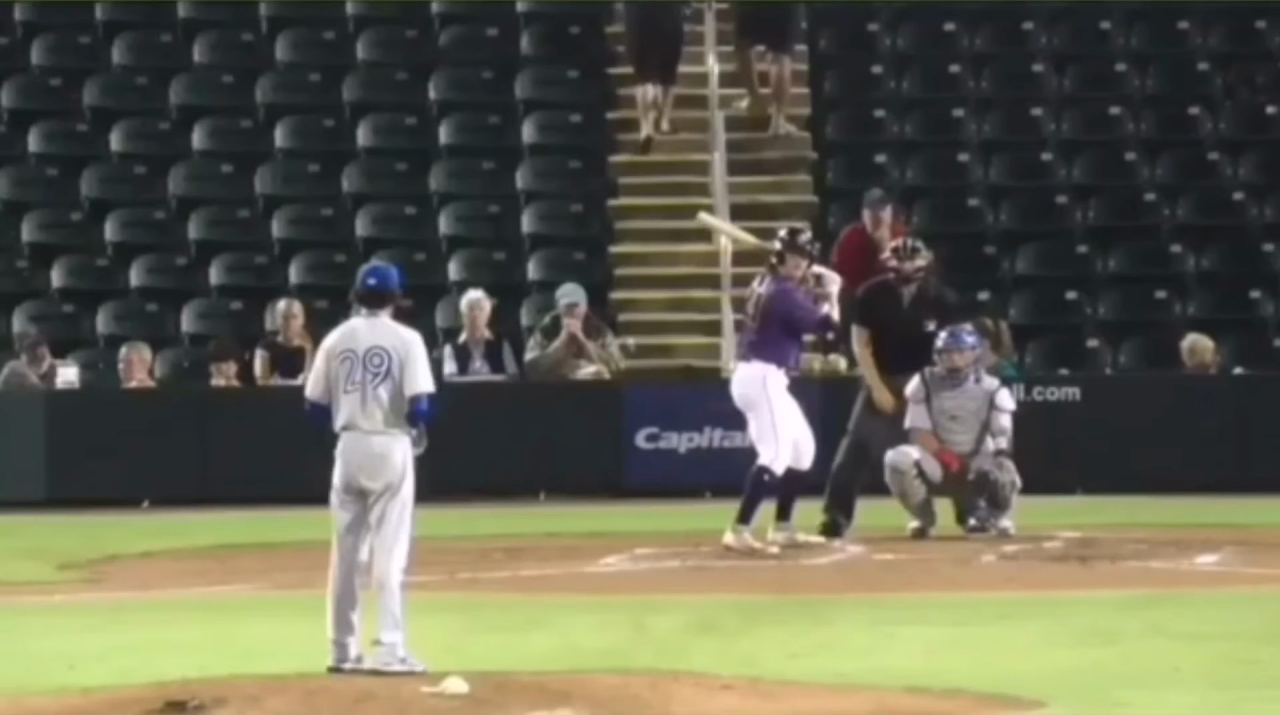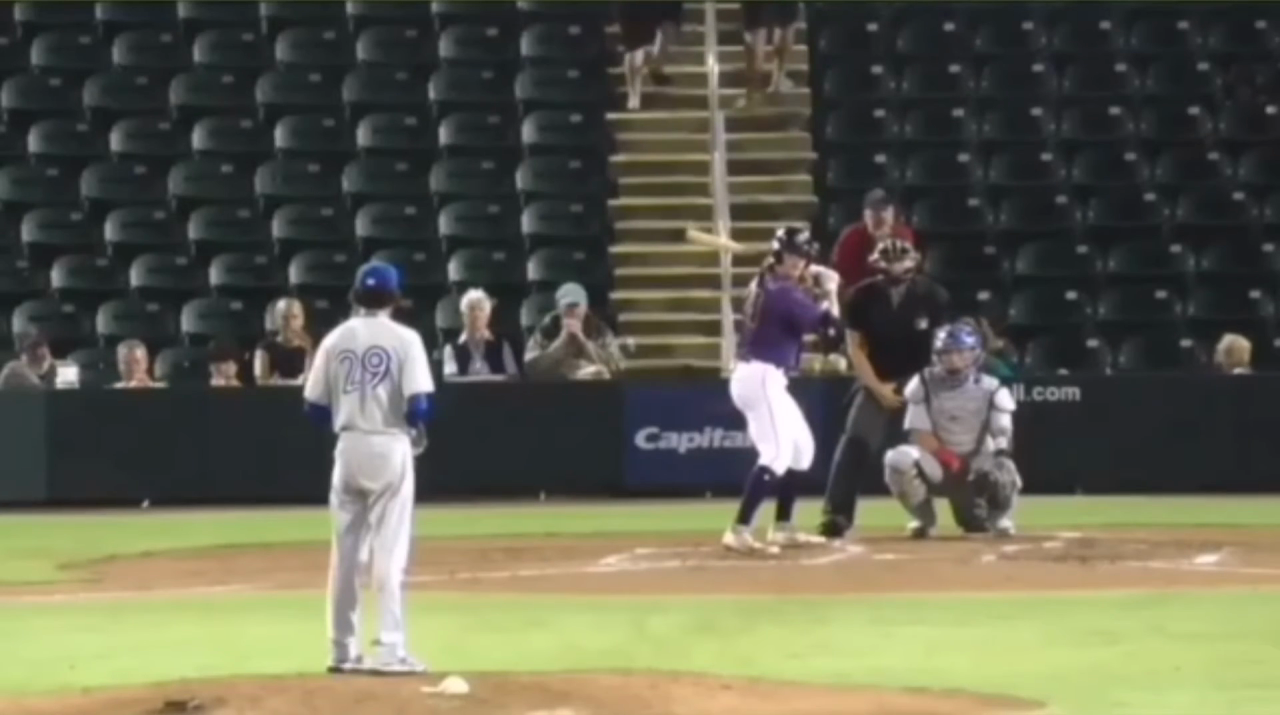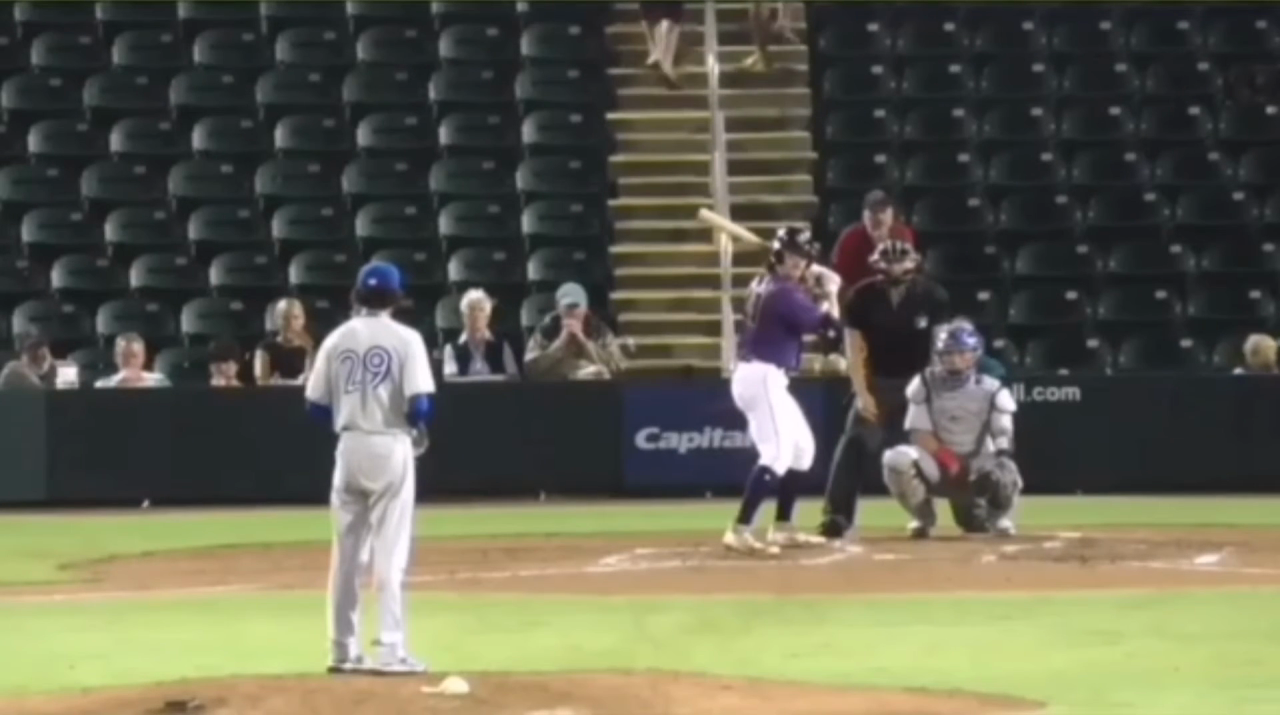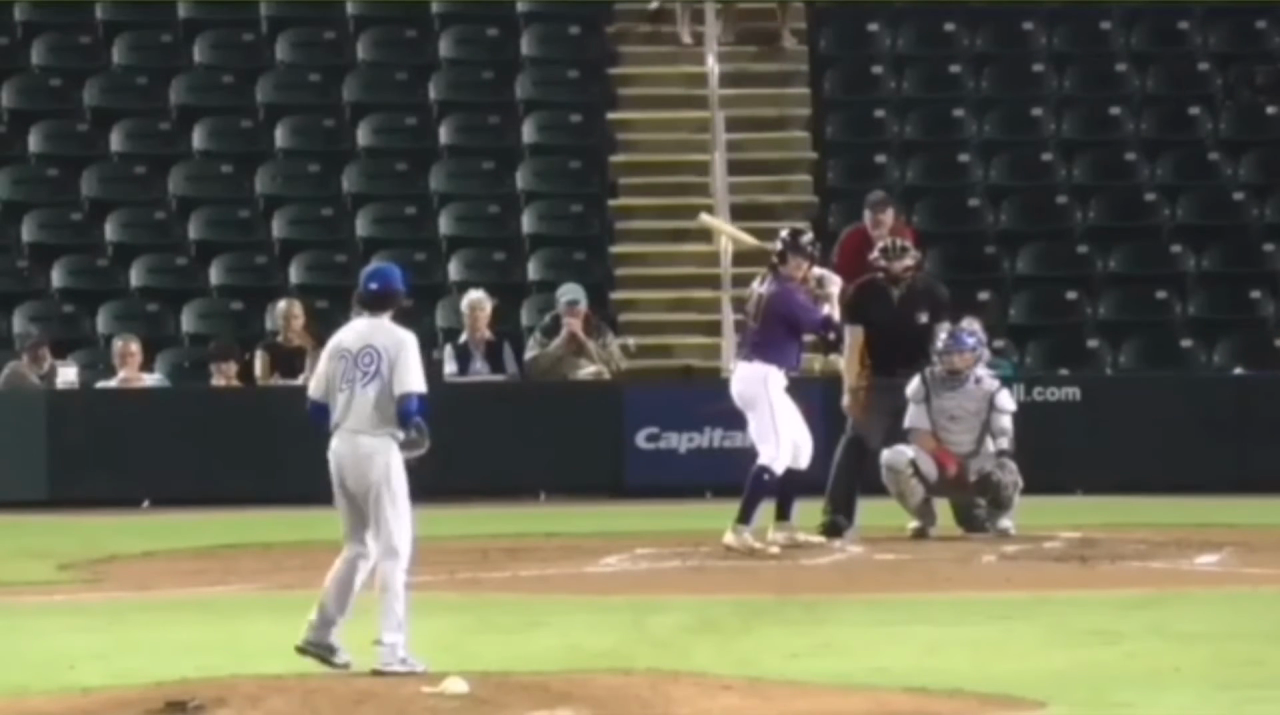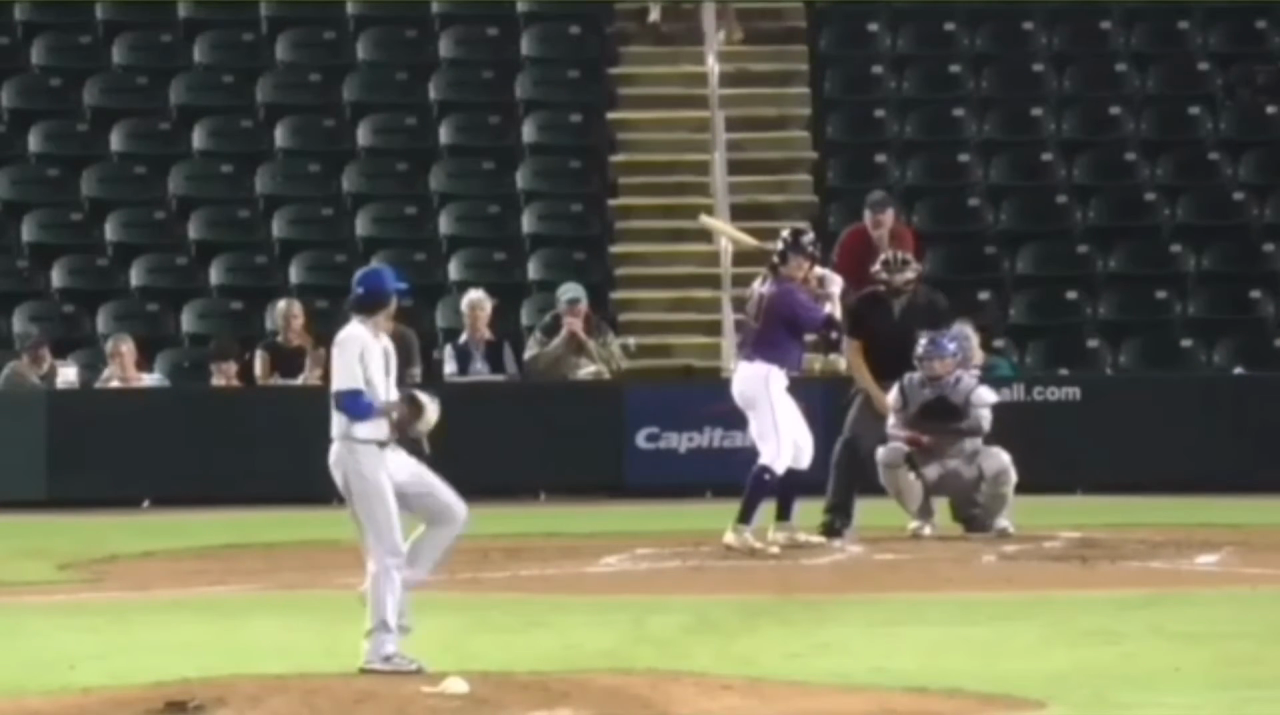
dt=1s
person 1, frame 1
left shoulder: (336, 338)
right shoulder: (405, 338)
left elbow: (315, 406)
right elbow: (418, 407)
right wrist: (416, 430)
left hip: (349, 448)
right hip: (390, 447)
left knee: (345, 551)
right knee: (388, 552)
left ankle: (344, 649)
right ankle: (390, 649)
person 1, frame 2
left shoulder: (335, 339)
right shoulder: (404, 338)
left elbow: (314, 406)
right elbow: (418, 406)
right wrist: (416, 430)
left hip: (348, 448)
right hip: (389, 448)
left knee: (345, 552)
right knee: (389, 552)
left ankle: (343, 649)
right ankle: (390, 650)
person 1, frame 3
left shoulder: (336, 339)
right shoulder: (405, 338)
left elbow: (316, 405)
right elbow: (419, 405)
right wrist: (416, 428)
left hip: (349, 448)
right hip: (390, 448)
left knee: (346, 552)
right knee: (390, 552)
left ankle: (344, 649)
right ankle: (391, 651)
person 1, frame 4
left shoulder: (340, 338)
right shoulder: (400, 339)
left elbow: (316, 404)
right elbow: (409, 405)
right wrist: (411, 428)
left hip: (341, 447)
right hip: (378, 449)
left knee: (357, 547)
right knee: (392, 551)
left ankle: (320, 633)
right ankle: (391, 652)
person 1, frame 5
left shoulder: (381, 341)
right shoulder: (351, 339)
right elbow: (347, 401)
left wrist: (399, 408)
right wrist: (390, 407)
left hip: (383, 451)
right hip: (358, 455)
left knee: (451, 512)
right knee: (386, 551)
left ankle: (397, 587)
right ankle: (380, 651)
person 2, frame 1
left shoulder: (767, 283)
right shoulder: (784, 292)
right elbow: (828, 324)
left hip: (764, 377)
right hip: (760, 377)
left knee: (801, 447)
right knee: (776, 454)
left ankle: (782, 528)
right ankle: (738, 531)
person 2, frame 2
left shoulder: (765, 283)
right shoulder: (783, 292)
right elbow: (830, 322)
left hip: (762, 377)
right hip: (760, 377)
left knee: (800, 447)
right knee: (777, 453)
left ankle: (782, 528)
right ankle: (738, 531)
person 2, frame 3
left shoulder: (765, 283)
right shoulder: (784, 291)
left elbow: (801, 315)
right elbow: (828, 322)
left hip: (763, 377)
right hip: (761, 377)
left knee: (801, 447)
right knee: (778, 453)
left ankle: (782, 528)
right ankle: (739, 531)
person 2, frame 4
left shoulder: (766, 283)
right shoulder: (786, 292)
left elbow: (800, 315)
right elbow: (828, 324)
left hip: (759, 376)
right hip: (761, 377)
left knee: (800, 446)
right knee: (776, 452)
left ankle: (782, 528)
right ankle: (739, 531)
person 2, frame 5
left shoulder: (766, 284)
right shoulder: (787, 292)
right elbow: (830, 324)
left hip: (760, 376)
right hip: (762, 377)
left knee: (800, 447)
right knee: (777, 453)
left ankle: (782, 528)
right ankle: (739, 530)
person 3, frame 1
left shoulder: (942, 297)
right shoulder: (872, 294)
right elbow: (861, 344)
right wrist: (877, 387)
right hip: (882, 380)
right knee: (858, 445)
right ankle: (837, 515)
person 3, frame 2
left shoulder: (932, 295)
right shoulder: (862, 296)
right elbow: (855, 348)
right wrist: (877, 387)
right hip: (877, 381)
right knee: (855, 445)
right ankle: (835, 518)
person 3, frame 3
left shoulder: (932, 295)
right shoulder: (862, 296)
right elbow: (854, 349)
right wrist: (862, 393)
right hip: (878, 382)
right knee: (855, 446)
right ankle: (836, 518)
person 3, frame 4
left shoulder: (932, 292)
right shoulder: (862, 293)
right elbow: (853, 345)
right wrist: (850, 390)
right hip: (878, 380)
right knee: (856, 444)
right ankle: (836, 518)
person 3, frame 5
left shoulder: (933, 304)
right shoulder: (862, 305)
right elbow: (854, 355)
right wrist: (876, 394)
right hip: (877, 386)
right knee: (851, 445)
right ankle: (835, 518)
person 4, frame 1
left shoulder: (991, 388)
right shoulder: (924, 384)
left elbow: (1003, 438)
right elbow: (919, 434)
left wrist: (1002, 467)
right wrist: (947, 458)
left hip: (977, 463)
right hip: (937, 461)
left knee: (1002, 473)
right knee: (898, 459)
left ankle: (998, 515)
right ankle: (924, 517)
person 4, frame 2
left shoulder: (990, 389)
right shoulder: (923, 384)
left elbow: (1003, 438)
right elbow: (919, 435)
left wrist: (1002, 466)
right wrist: (949, 459)
left hip: (978, 464)
right hip: (937, 463)
left knee: (1003, 475)
right knee: (898, 459)
left ankle: (997, 516)
right ankle: (924, 517)
person 4, frame 3
left shoulder: (991, 389)
right shoulder: (925, 384)
left elbow: (1004, 438)
right elbow: (919, 435)
left wrist: (1003, 463)
right wrist: (948, 460)
left hip: (978, 465)
right hip: (937, 463)
left knee: (1005, 475)
right knee: (897, 459)
left ankle: (997, 515)
right ankle: (924, 516)
person 4, frame 4
left shoulder: (990, 388)
right shoulder: (925, 383)
left elbow: (1004, 435)
right elbow: (917, 434)
left wrist: (1003, 463)
right wrist: (947, 460)
left hip: (978, 464)
right hip: (935, 463)
left knee: (1006, 476)
right knee: (894, 458)
left ankle: (997, 516)
right ankle: (924, 517)
person 4, frame 5
left shoulder: (971, 387)
right shoulder: (907, 387)
left elbow: (981, 426)
right elbow: (893, 433)
left wrist: (944, 426)
right wrist: (915, 437)
left hip: (966, 461)
right hip: (926, 462)
left knee: (999, 462)
right knee: (888, 456)
left ankle: (995, 517)
right ankle: (922, 517)
